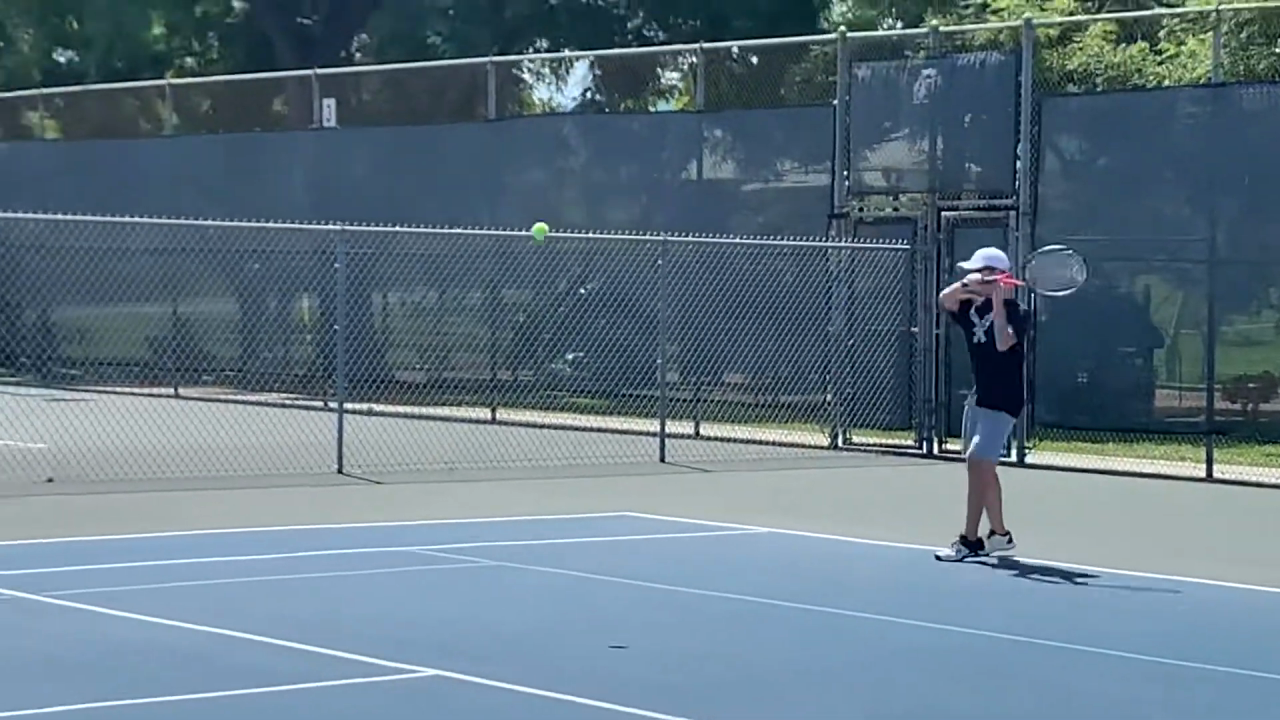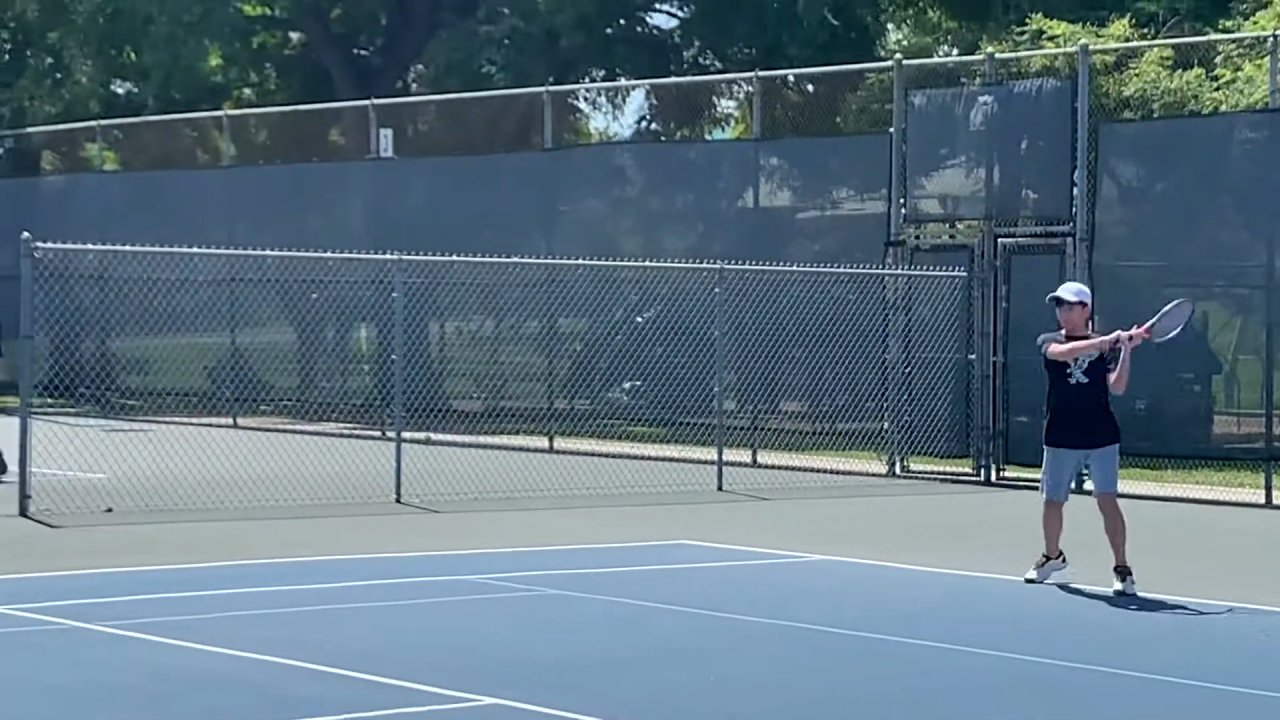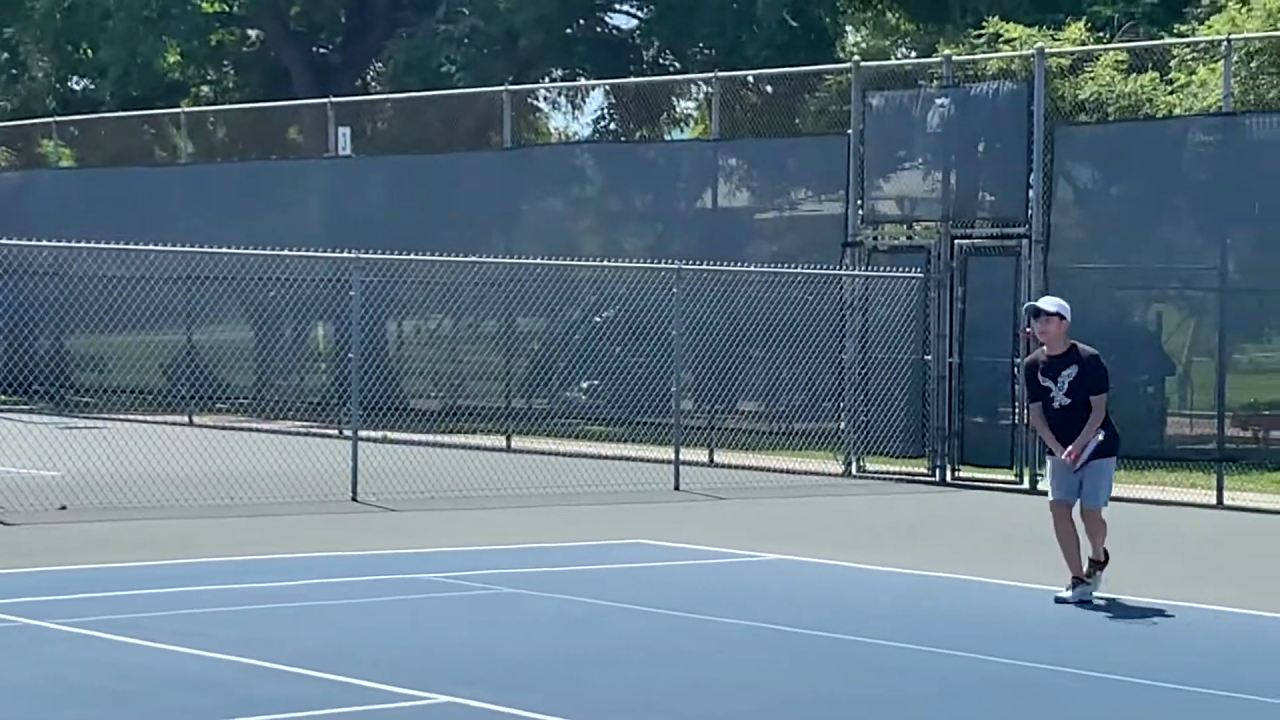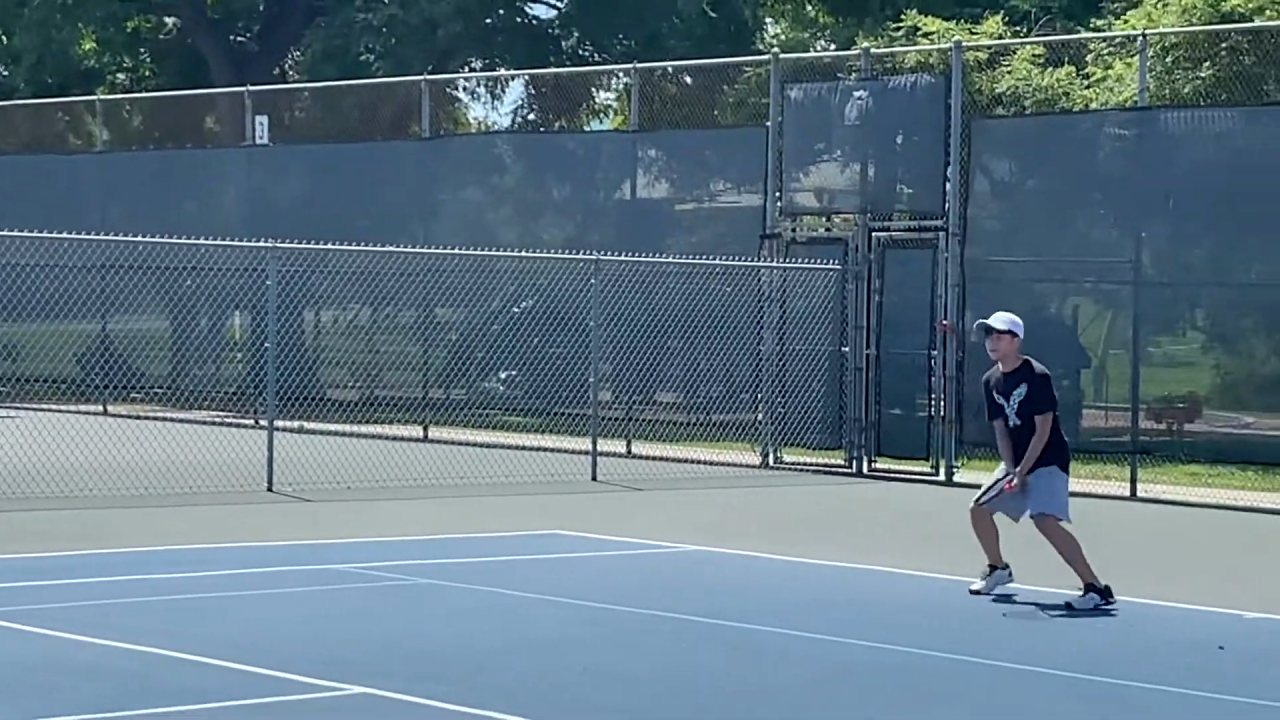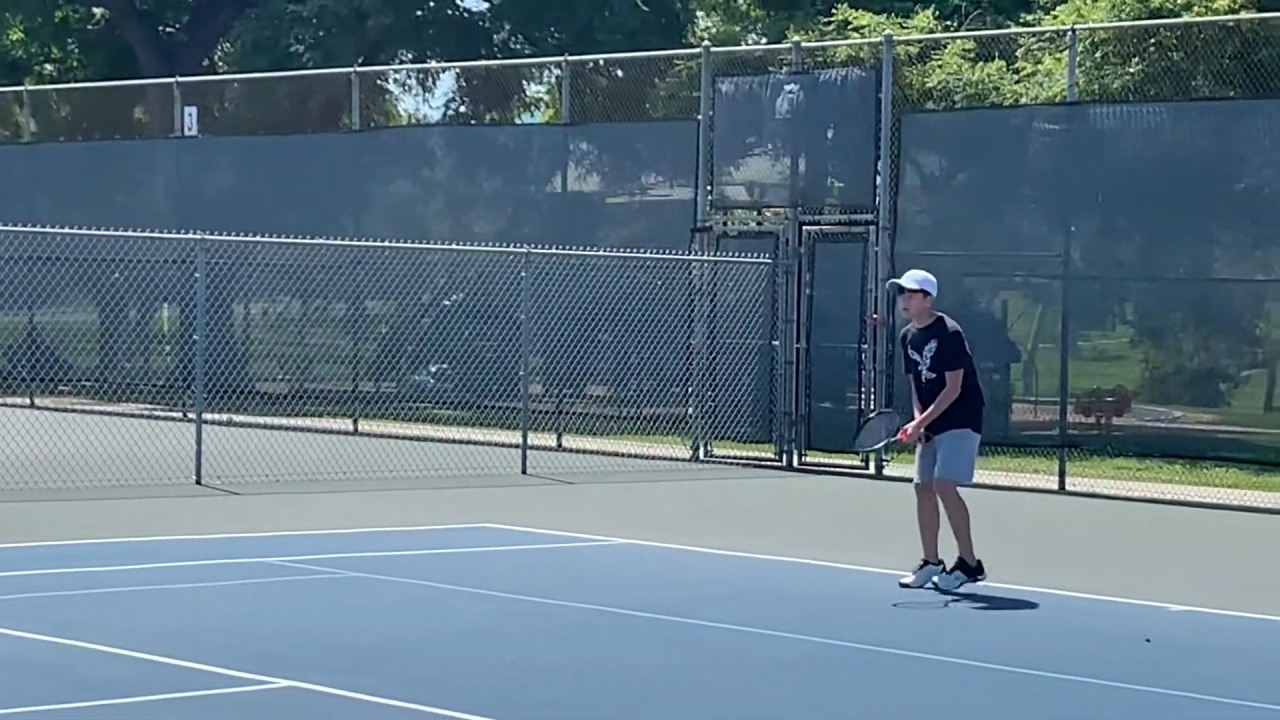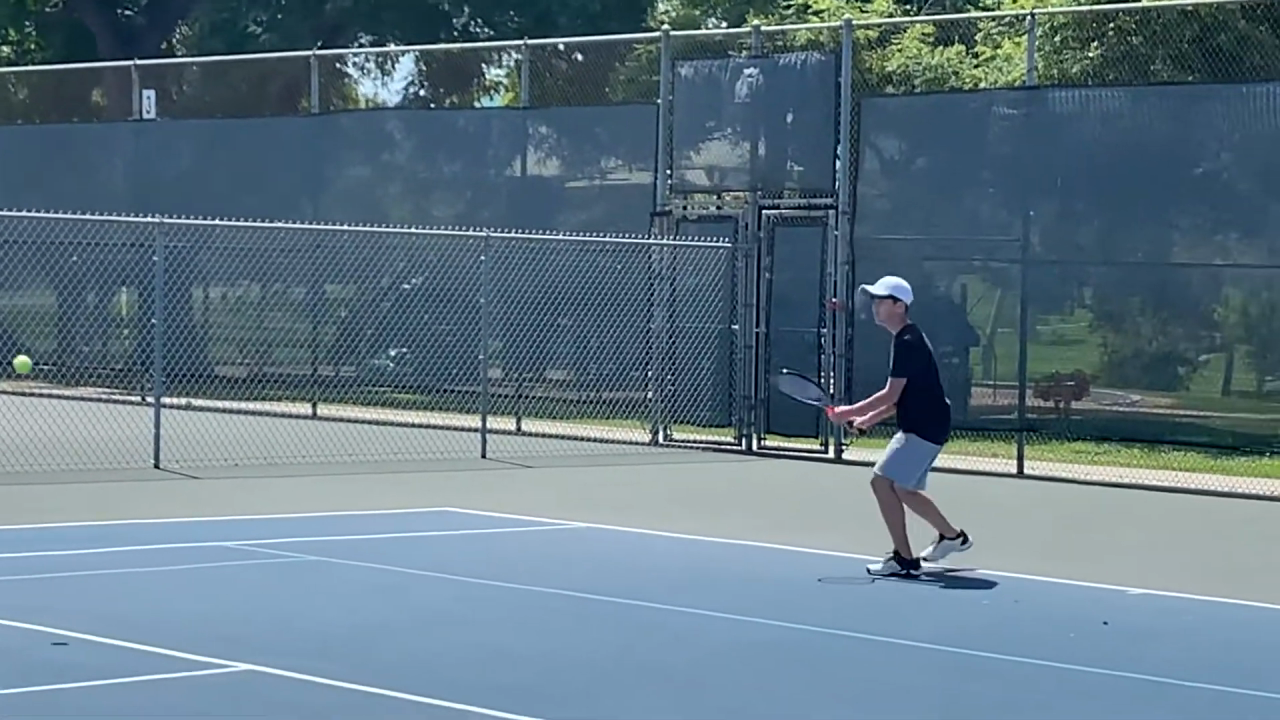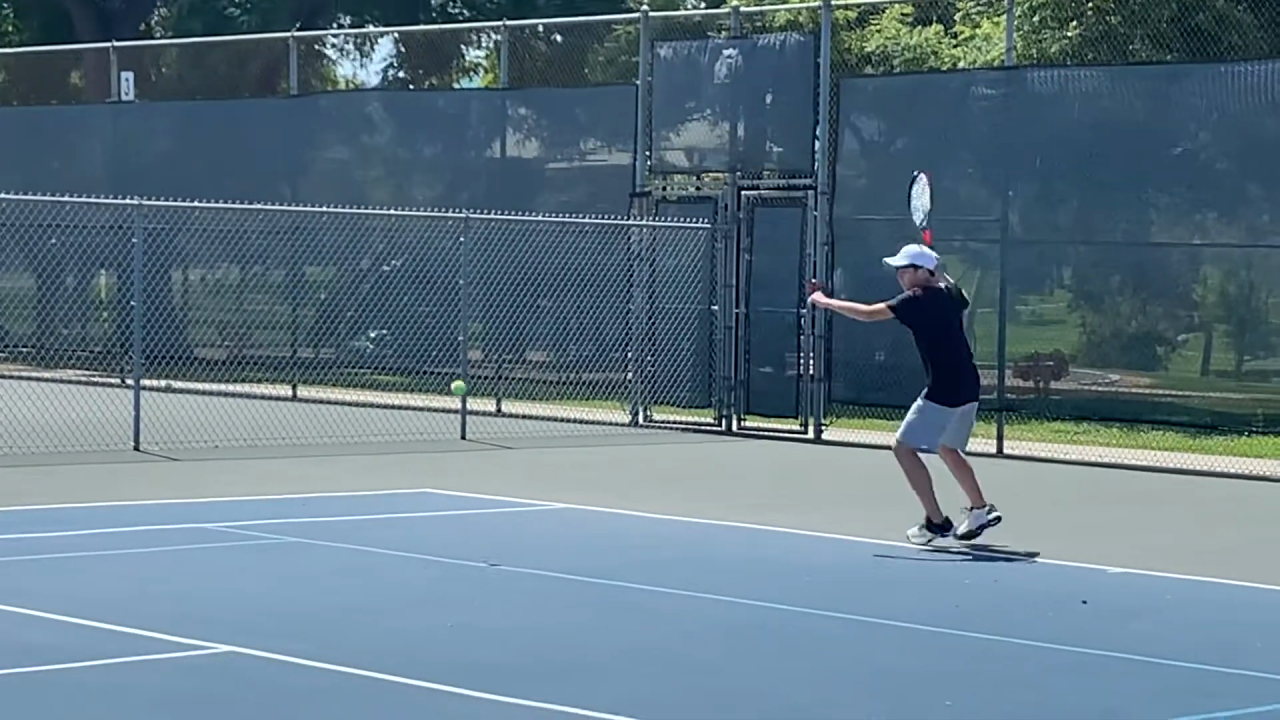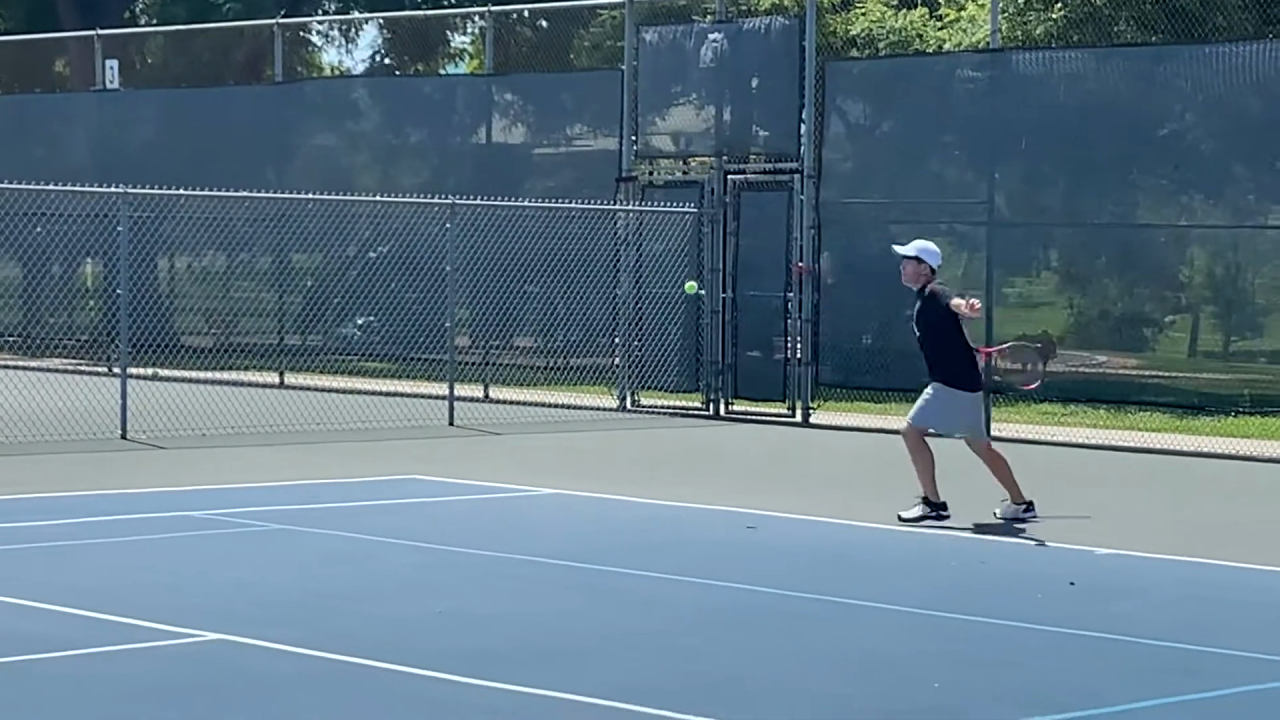
dt=0.4s
person 1, frame 1
left shoulder: (1013, 309)
right shoulder: (971, 304)
left elbow: (1004, 344)
right elbow: (945, 300)
left wrist: (998, 305)
right wrist: (968, 284)
left hip: (1001, 399)
right hip: (982, 396)
left knee: (978, 462)
right knee: (982, 465)
left ankle: (970, 540)
right ankle: (999, 533)
person 1, frame 2
left shoulder: (1105, 347)
right shoulder: (1048, 343)
left elbow: (1117, 388)
right elbow: (1063, 352)
left wrist: (1127, 348)
right wrist: (1106, 339)
left hip: (1102, 436)
right hip: (1061, 437)
left knee: (1107, 500)
right knee: (1052, 502)
left ankle: (1122, 570)
right ankle: (1052, 556)
person 1, frame 3
left shoulder: (1089, 359)
right shoulder: (1032, 365)
left elbow: (1099, 409)
right elbow: (1036, 415)
left wrist: (1077, 447)
right wrist: (1059, 449)
left hip: (1097, 447)
right hip: (1059, 449)
left knee: (1091, 513)
right knee: (1059, 507)
left ankle: (1098, 558)
right ankle: (1079, 582)
person 1, frame 4
left shoulder: (1038, 376)
right shoulder: (990, 380)
left elbow: (1043, 432)
right elbow: (1001, 431)
left wrist: (1022, 472)
right wrist: (1011, 472)
left hip: (1047, 461)
right hip: (1016, 461)
left knee: (1046, 522)
right knee: (979, 510)
left ankle: (1094, 587)
right ankle: (998, 569)
person 1, frame 5
left shoulder: (949, 333)
right shoulder: (908, 337)
left elbow: (953, 388)
left wrist: (921, 421)
right wrist: (917, 423)
left hip: (959, 422)
right hip: (930, 425)
left knee: (944, 487)
right knee: (924, 490)
left ankle: (969, 563)
right ankle: (931, 563)
person 1, frame 6
left shoulder: (908, 342)
right shoulder: (902, 339)
left elbow: (891, 395)
left wrist: (851, 411)
right wrist: (873, 418)
left hip: (924, 427)
right hip: (921, 426)
left knee: (881, 482)
right knee: (902, 489)
left ankle: (905, 558)
right ankle: (952, 536)
person 1, frame 7
left shoulder: (915, 299)
right shoulder: (950, 293)
left elbow: (869, 313)
right elbow: (964, 301)
left wrist: (825, 301)
right wrist: (938, 271)
left hip: (942, 392)
right hip: (968, 390)
left knee: (904, 448)
right knee: (948, 450)
left ankle: (936, 521)
right ankle: (981, 509)
person 1, frame 8
left shoulder: (934, 292)
right shoulder: (927, 298)
left elbow: (957, 303)
left wrist: (966, 307)
left hip: (952, 382)
right hip: (965, 382)
left knee: (912, 431)
right knee: (980, 445)
left ankle: (933, 502)
right ankle: (1020, 503)
